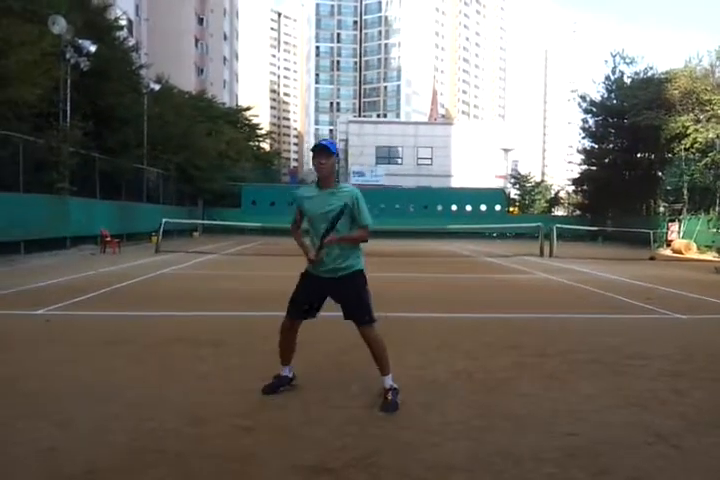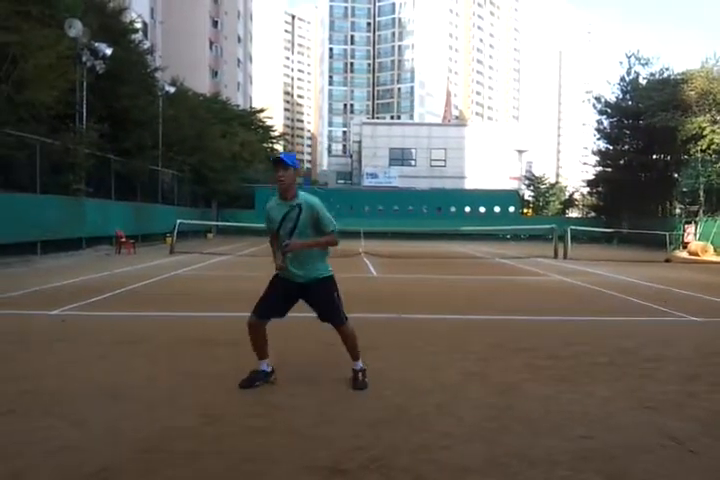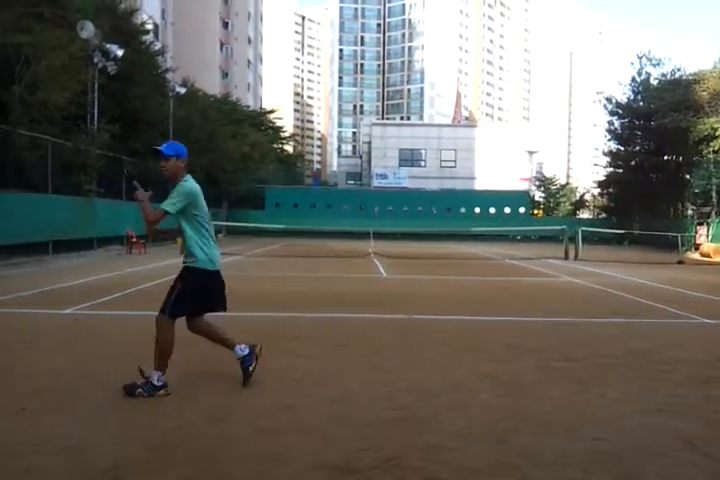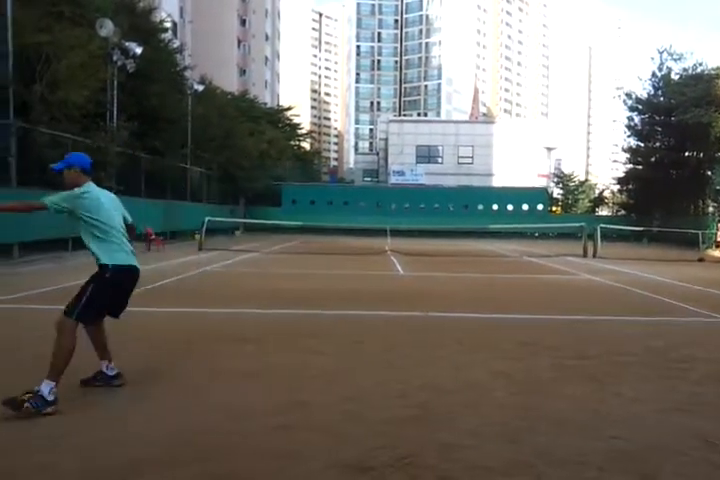
dt=0.5s
person 1, frame 1
left shoulder: (352, 194)
right shoulder: (303, 195)
left elbow: (364, 234)
right elbow: (296, 228)
left wrist: (338, 238)
right wrist: (306, 250)
left hip: (348, 271)
right hip: (316, 271)
left knee: (367, 329)
right knee: (290, 323)
left ankle: (389, 386)
right ankle: (286, 374)
person 1, frame 2
left shoulder: (311, 204)
right shoulder: (271, 205)
left elbow: (333, 238)
left wrist: (307, 244)
right wrist: (278, 256)
left hip: (318, 275)
right hip: (286, 276)
left knee: (341, 325)
right knee: (256, 322)
left ankle: (358, 368)
right ankle: (264, 368)
person 1, frame 3
left shoulder: (186, 188)
right shoulder: (184, 188)
left elbow: (152, 219)
left wrist: (143, 200)
left hip: (199, 265)
right hip: (206, 264)
left knee: (165, 319)
right knee: (195, 321)
left ankle: (157, 381)
right ankle: (244, 352)
person 1, frame 4
left shoulder: (76, 196)
right shoulder: (109, 196)
left elbow: (31, 207)
right elbow: (131, 229)
left hip: (115, 269)
right hip: (128, 267)
left knee: (67, 323)
right knee: (91, 318)
left ankle: (45, 394)
right ankle: (109, 371)
